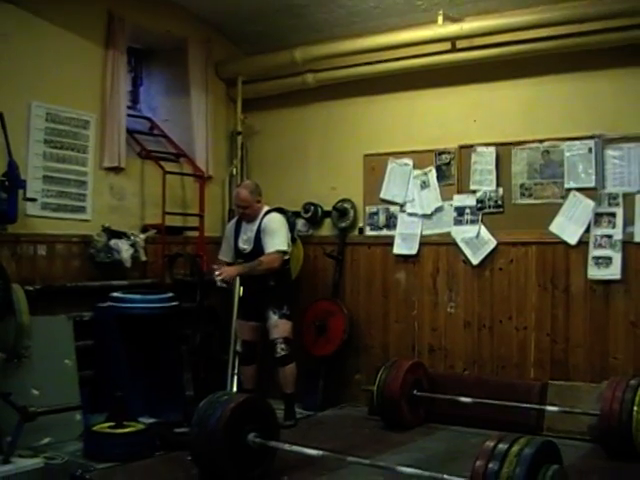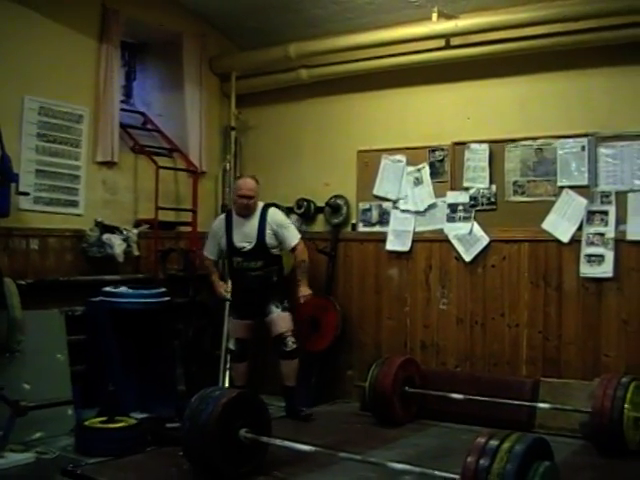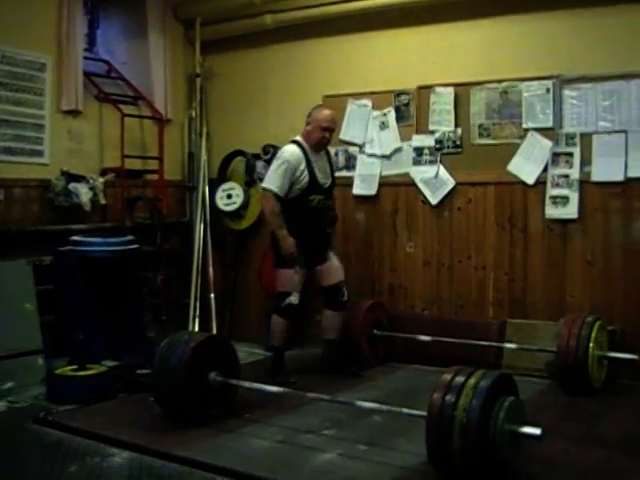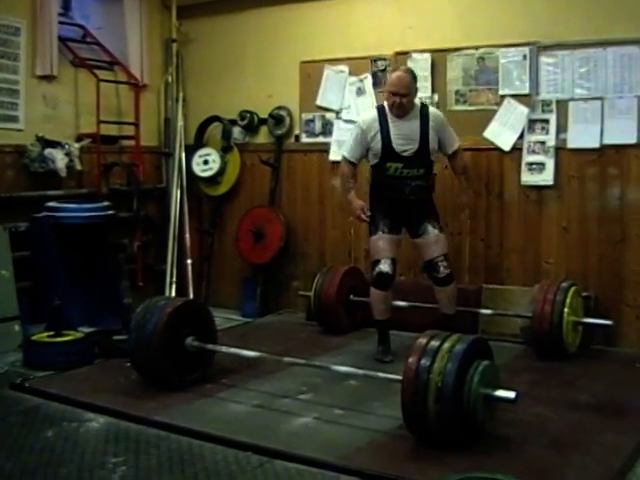
dt=1s
person 1, frame 1
left shoulder: (273, 221)
right shoulder: (233, 226)
left elbow: (274, 261)
right elbow: (225, 260)
left wrist: (237, 270)
right wrist: (221, 272)
left hip: (275, 293)
right hip: (250, 294)
left knee: (281, 349)
right knee: (245, 350)
left ankle: (289, 409)
person 1, frame 2
left shoulder: (273, 216)
right shoulder: (221, 223)
left elbow: (298, 249)
right elbow: (209, 259)
left wrist: (303, 283)
right wrist: (217, 282)
left hip: (272, 290)
right hip: (241, 292)
left knee: (286, 342)
right knee: (238, 347)
left ankle: (291, 402)
person 1, frame 3
left shoulder: (327, 155)
right shoulder: (291, 155)
right elbow: (268, 197)
left wrist: (331, 220)
right wrist: (282, 236)
left hip: (319, 237)
right hip: (292, 239)
left knee: (338, 294)
right knee: (289, 302)
left ankle: (334, 355)
right ankle: (276, 364)
person 1, frame 4
left shoulder: (432, 117)
right shoulder: (370, 121)
left elbow: (455, 154)
right elbow: (348, 161)
left wrist: (466, 189)
right wrist: (352, 195)
left hip: (421, 204)
right hip: (384, 206)
left knee: (440, 268)
right knee: (382, 272)
right ankle: (382, 340)
